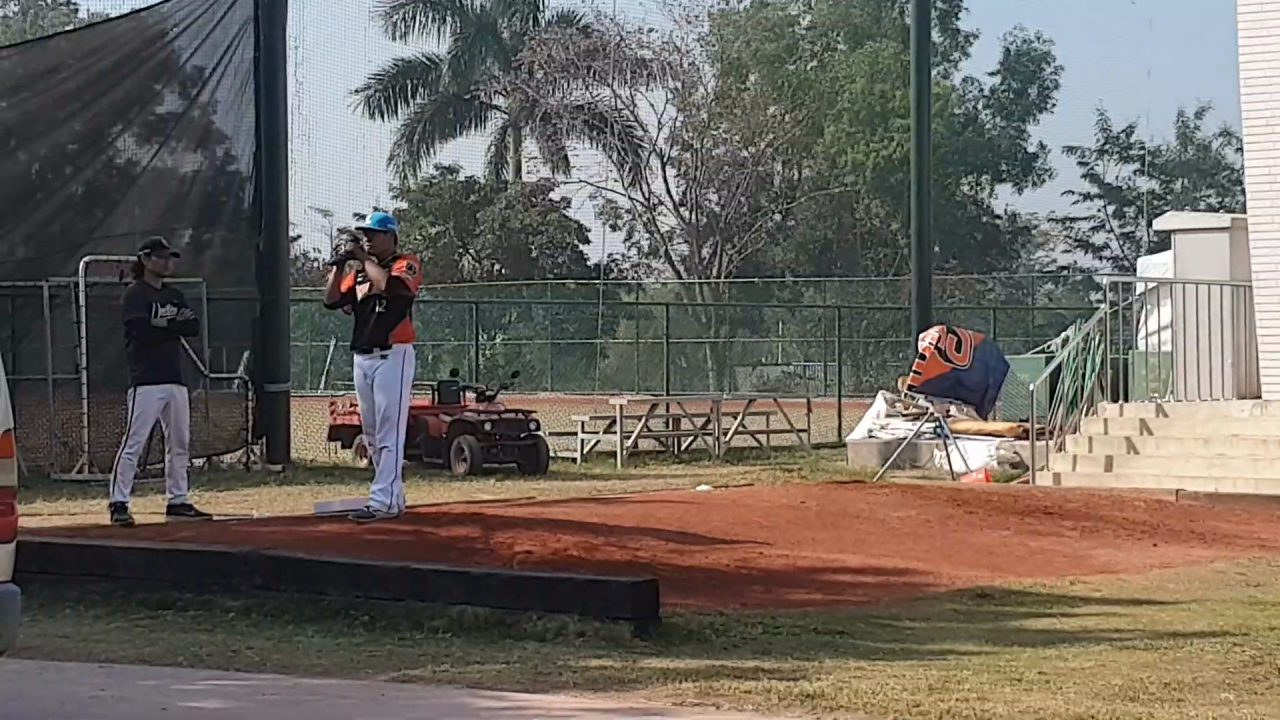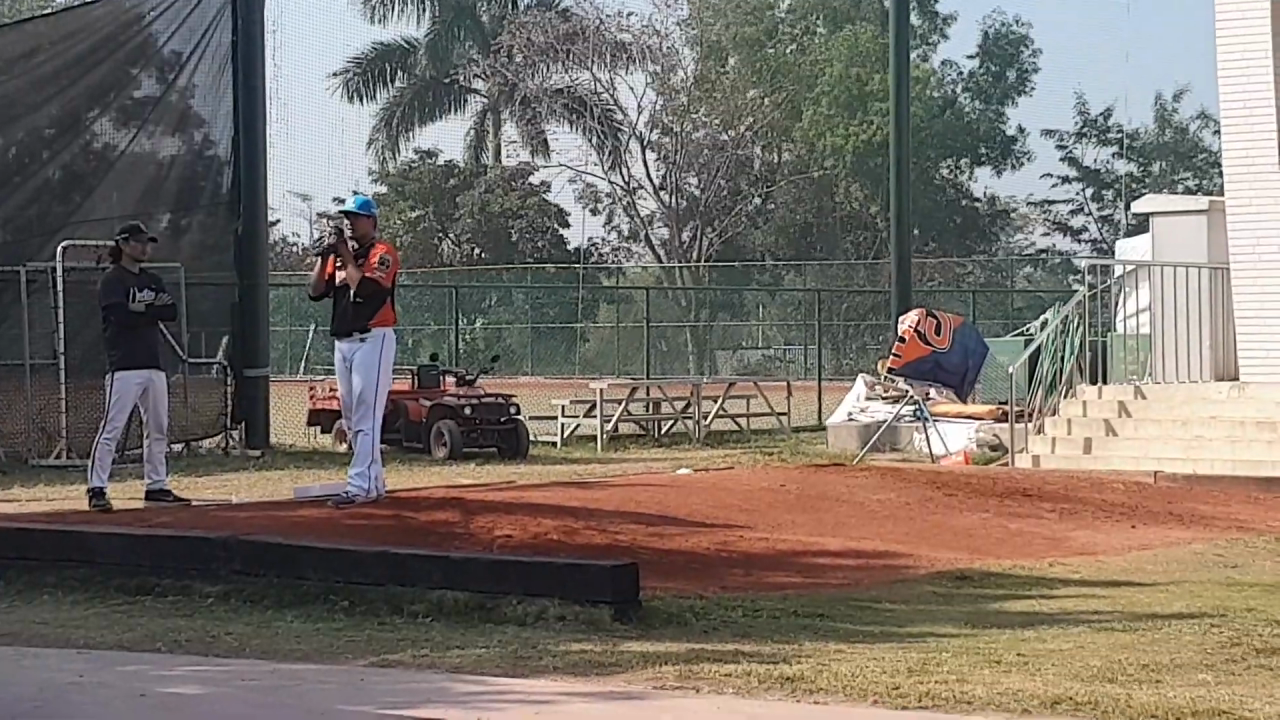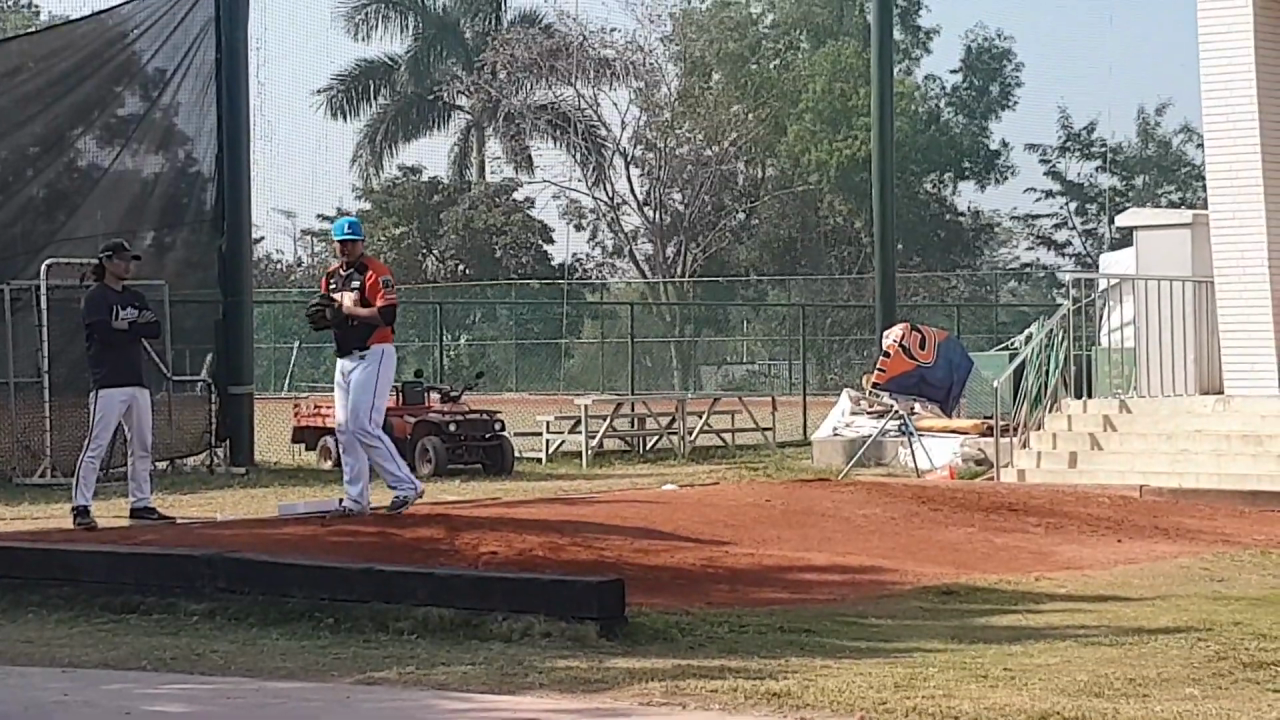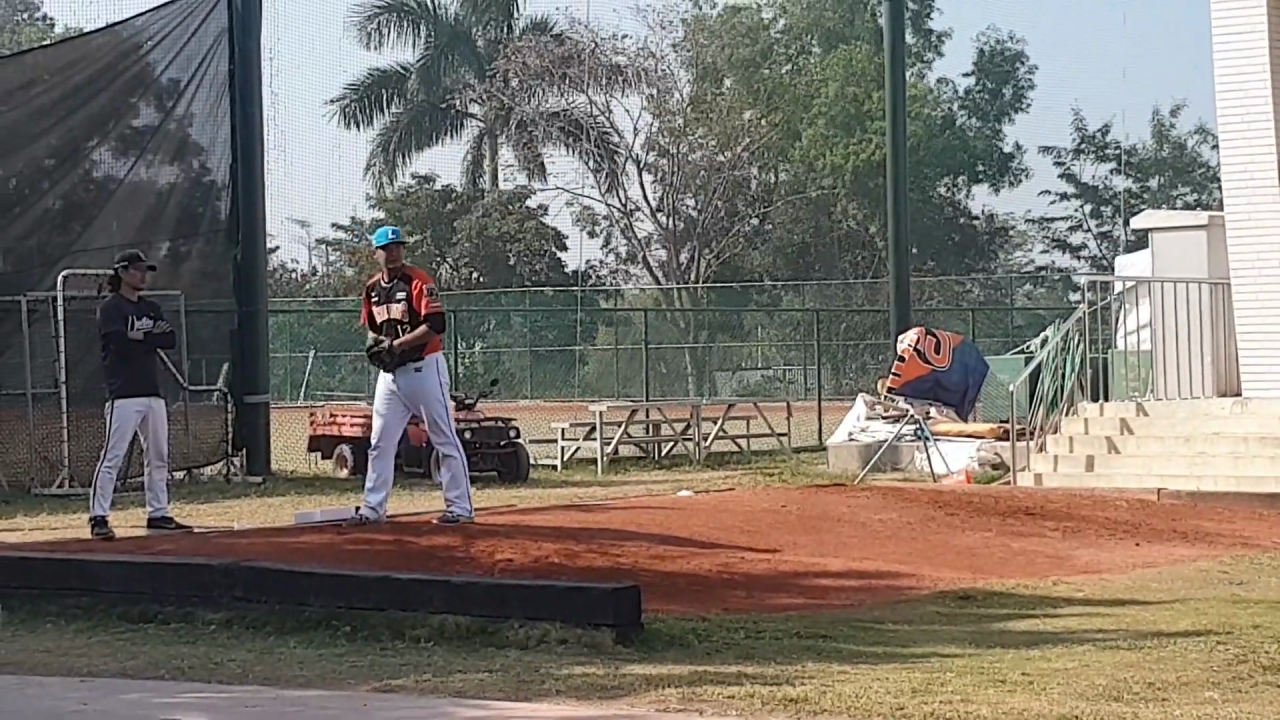
dt=0.4s
person 1, frame 1
left shoulder: (407, 264)
right shoulder: (360, 272)
left elbow: (388, 286)
right elbow: (331, 302)
left wrist: (363, 258)
right wrist: (339, 265)
left hip: (392, 357)
right hip: (362, 358)
left knee: (389, 431)
right knee: (372, 432)
left ankle: (384, 500)
right ankle: (393, 497)
person 1, frame 2
left shoulder: (382, 252)
right shoulder: (339, 254)
left elbow: (365, 288)
right elbow: (316, 293)
left wrist: (345, 253)
right wrist: (324, 257)
left hip: (373, 340)
right hip: (343, 342)
left knee: (365, 415)
right knee: (351, 416)
left ankle: (360, 486)
right ankle: (372, 482)
person 1, frame 3
left shoulder: (376, 272)
right shoulder: (331, 276)
left elbow: (387, 315)
left wrist: (345, 309)
left hip: (374, 356)
right hip: (345, 359)
left knee: (365, 427)
right knee: (345, 430)
left ankle: (406, 486)
right ankle: (356, 500)
person 1, frame 4
left shoulder: (418, 281)
right shoulder: (372, 289)
left elbow: (436, 324)
left wrist: (398, 343)
right wrist: (377, 342)
left hip: (425, 368)
right hip: (391, 372)
left knee: (444, 439)
right knee: (380, 440)
left ankle: (461, 506)
right ankle: (373, 508)
person 2, frame 1
left shoulder: (176, 295)
right shoulder: (135, 294)
left elbow: (194, 327)
right elbow: (144, 331)
left wrist: (165, 324)
right wrist: (177, 324)
left hip: (175, 380)
right hip: (147, 381)
left knee: (180, 444)
right knee: (134, 443)
left ankle: (178, 502)
right ankle: (119, 503)
person 2, frame 2
left shoulder: (153, 280)
right shoulder: (112, 279)
left elbow: (172, 312)
right elbow: (122, 316)
left wrist: (142, 309)
right wrist: (154, 310)
left hip: (154, 364)
right hip: (124, 366)
left knee: (158, 429)
right knee: (112, 428)
left ankle: (156, 487)
right ankle: (96, 489)
person 2, frame 3
left shoulder: (137, 298)
right shoulder: (95, 297)
left elbow: (155, 329)
right elbow: (105, 334)
left wrist: (125, 326)
right wrist: (137, 326)
left hip: (137, 382)
right hip: (108, 384)
left knee: (142, 447)
right knee: (96, 446)
left ankle: (141, 505)
right ankle: (81, 507)
person 2, frame 4
left shoulder: (152, 308)
right shoulder: (111, 307)
left elbow: (170, 340)
right elbow: (121, 344)
left wrist: (141, 337)
right wrist: (153, 338)
left hip: (153, 392)
right hip: (124, 394)
left knee: (158, 457)
right knee: (112, 457)
left ankle: (158, 514)
right ankle: (98, 517)
